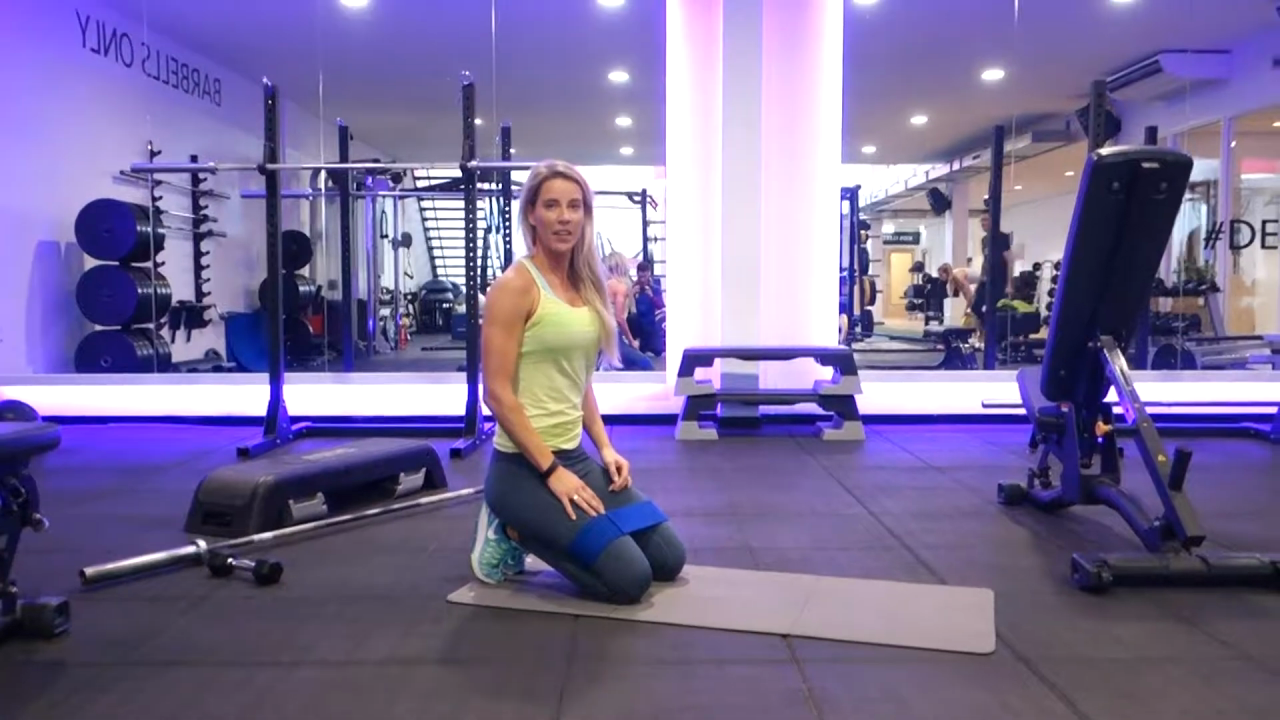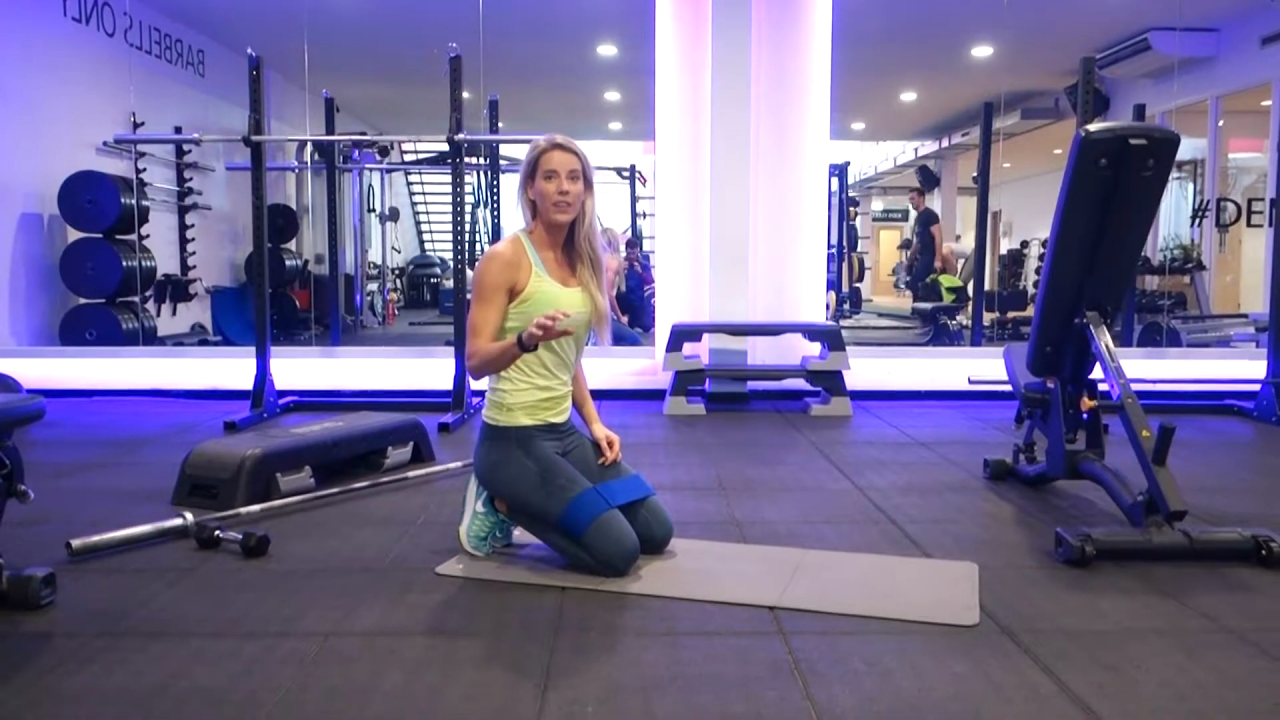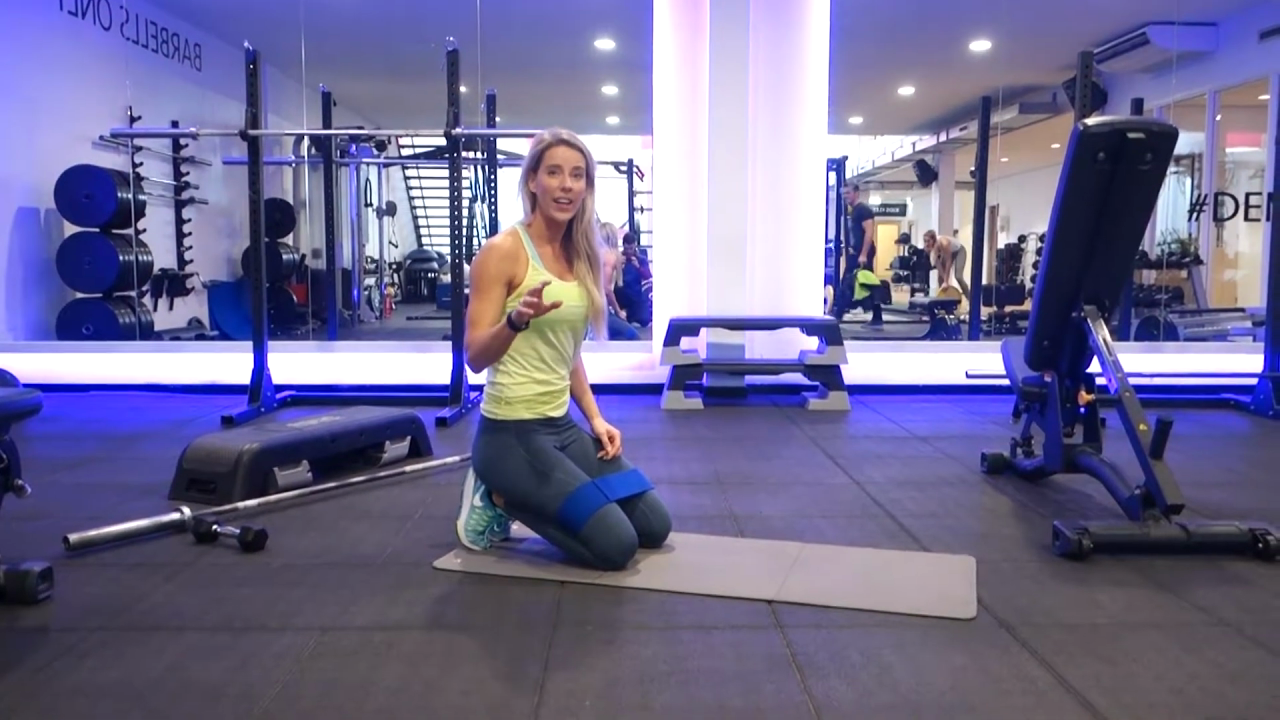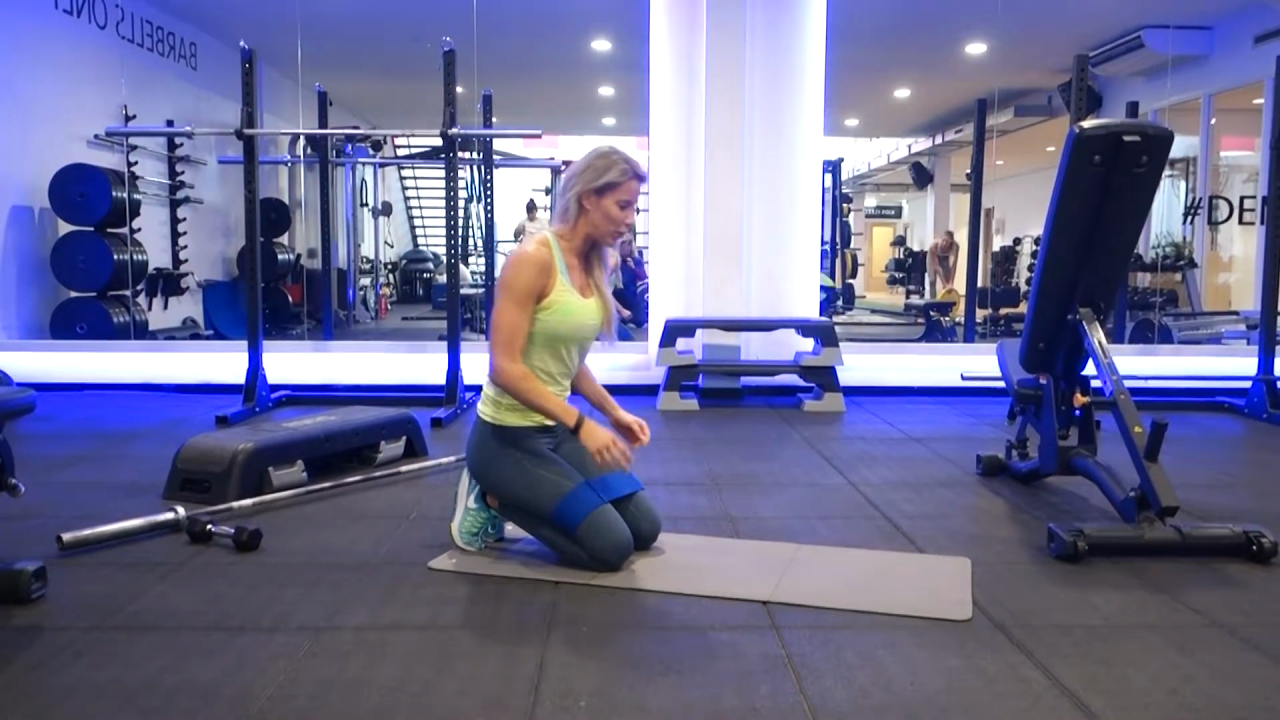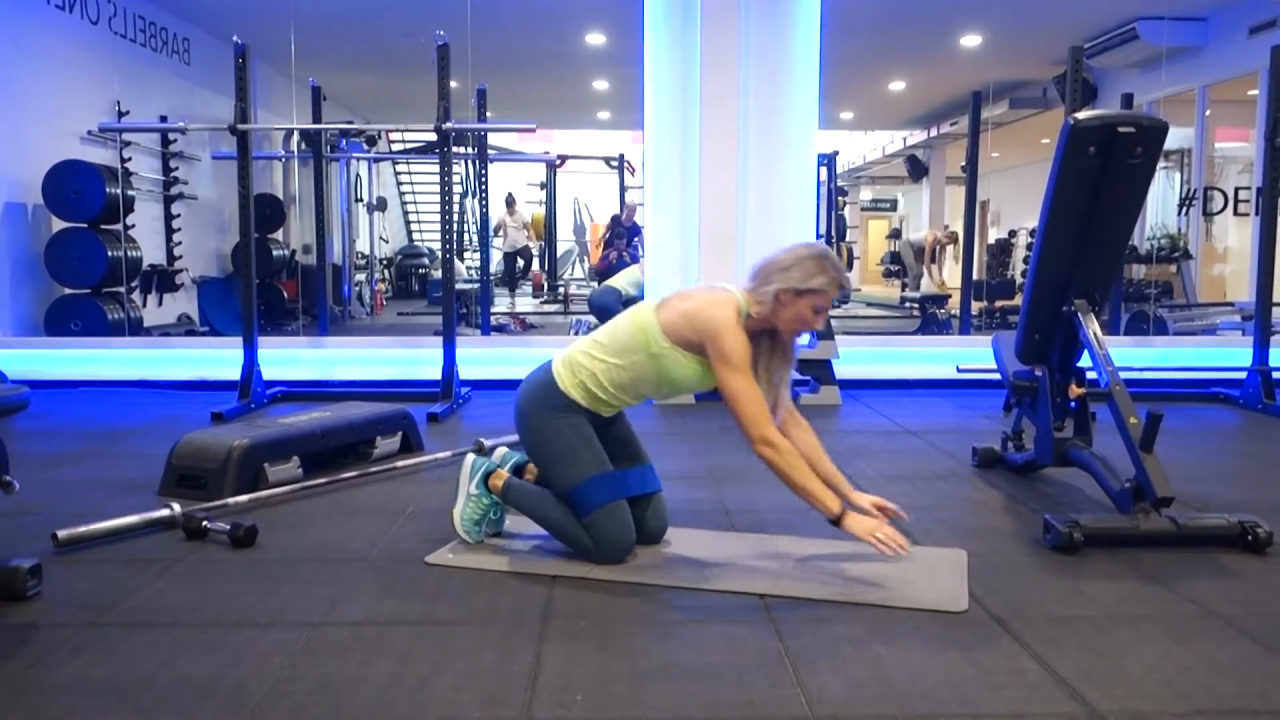
dt=0.7s
person 1, frame 1
left shoulder: (585, 285)
right shoulder: (515, 286)
right elbow: (497, 394)
left wrist: (604, 447)
right wrist: (551, 472)
left hip: (575, 456)
right hip: (524, 467)
left knee: (669, 559)
right knee: (629, 578)
left ankle: (535, 530)
right ankle: (511, 535)
person 1, frame 2
left shoulder: (582, 261)
right shoulder: (504, 258)
right elbow: (476, 362)
left wrist: (594, 422)
right wrist: (527, 339)
left hip: (564, 432)
right hip: (511, 439)
left knee: (656, 532)
right knee: (617, 551)
left ankle: (524, 503)
right ankle: (500, 508)
person 1, frame 3
left shoulder: (581, 256)
right shoulder: (502, 251)
right elbow: (476, 357)
left wrist: (595, 418)
right wrist: (516, 319)
left hip: (562, 426)
right hip: (510, 433)
left knee: (654, 528)
right knee: (615, 545)
left ankle: (523, 496)
right ankle: (498, 501)
person 1, frame 4
left shoulder: (594, 264)
right shoulder: (533, 260)
right elbow: (505, 369)
left wrist: (615, 412)
right wrist: (580, 426)
left hip: (550, 428)
right hip: (506, 439)
left knee: (645, 529)
right knee: (610, 546)
left ankle: (512, 496)
right ankle: (491, 501)
person 1, frame 5
left shoulder: (750, 323)
right shoulder: (722, 321)
left elbow: (788, 421)
right elbow: (765, 440)
left wrist: (850, 495)
right wrist: (842, 516)
left hip: (594, 406)
right hip: (554, 405)
left knee: (651, 526)
right knee: (612, 543)
left ankle: (524, 469)
right ankle: (495, 482)
